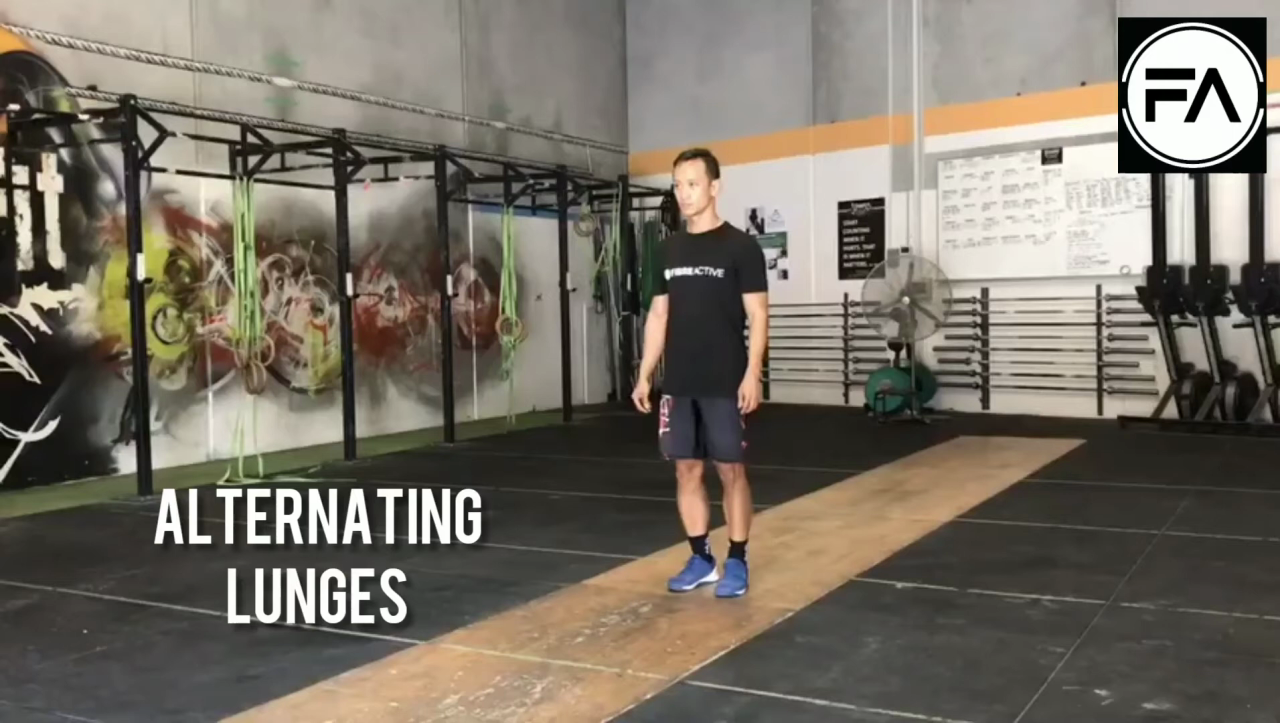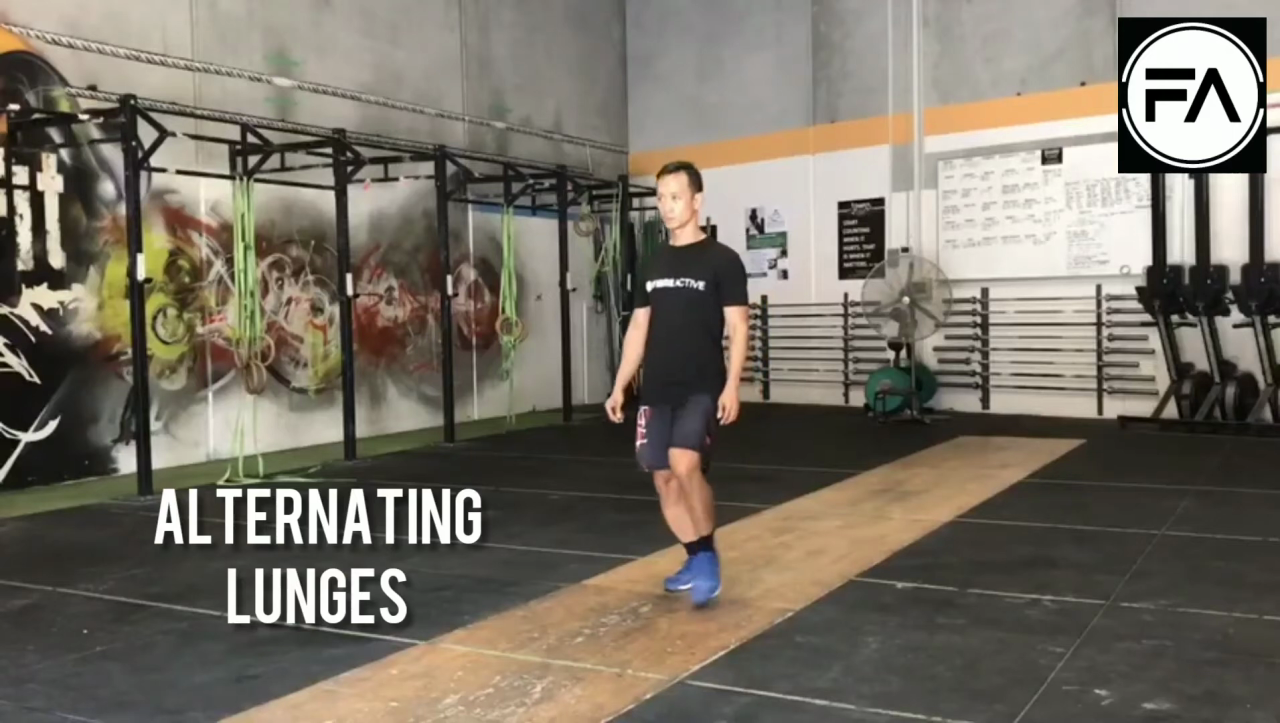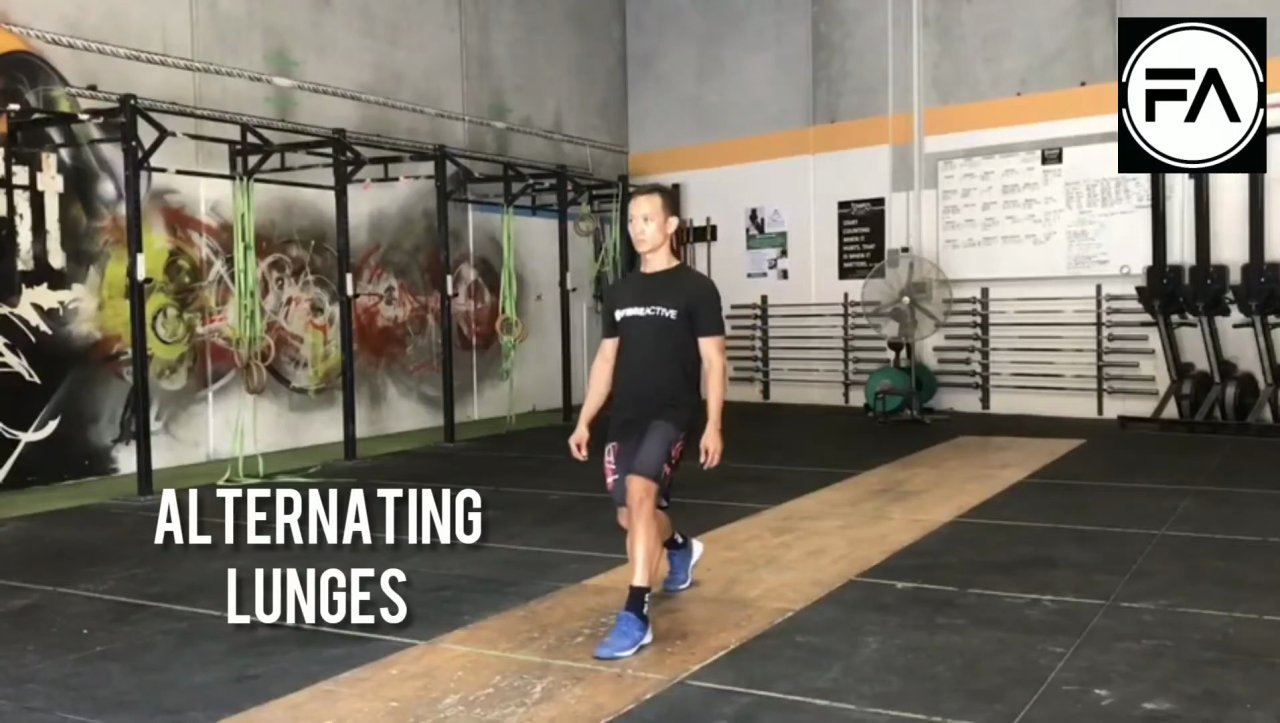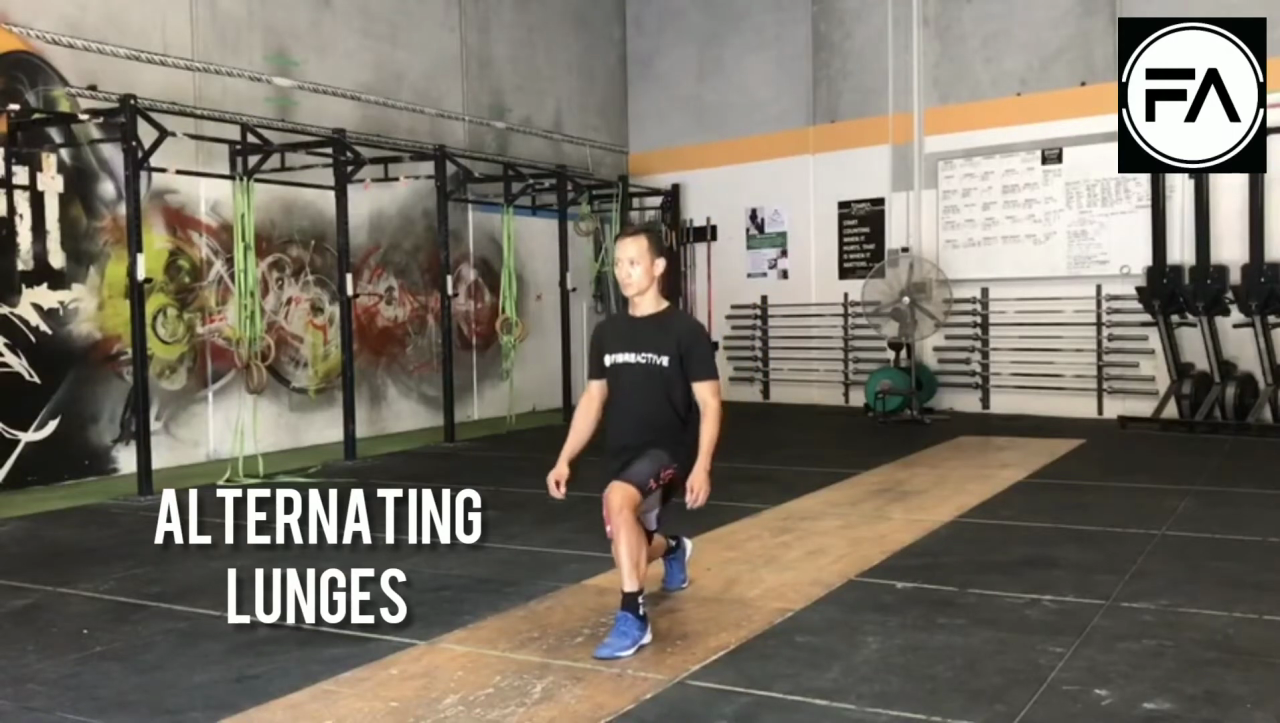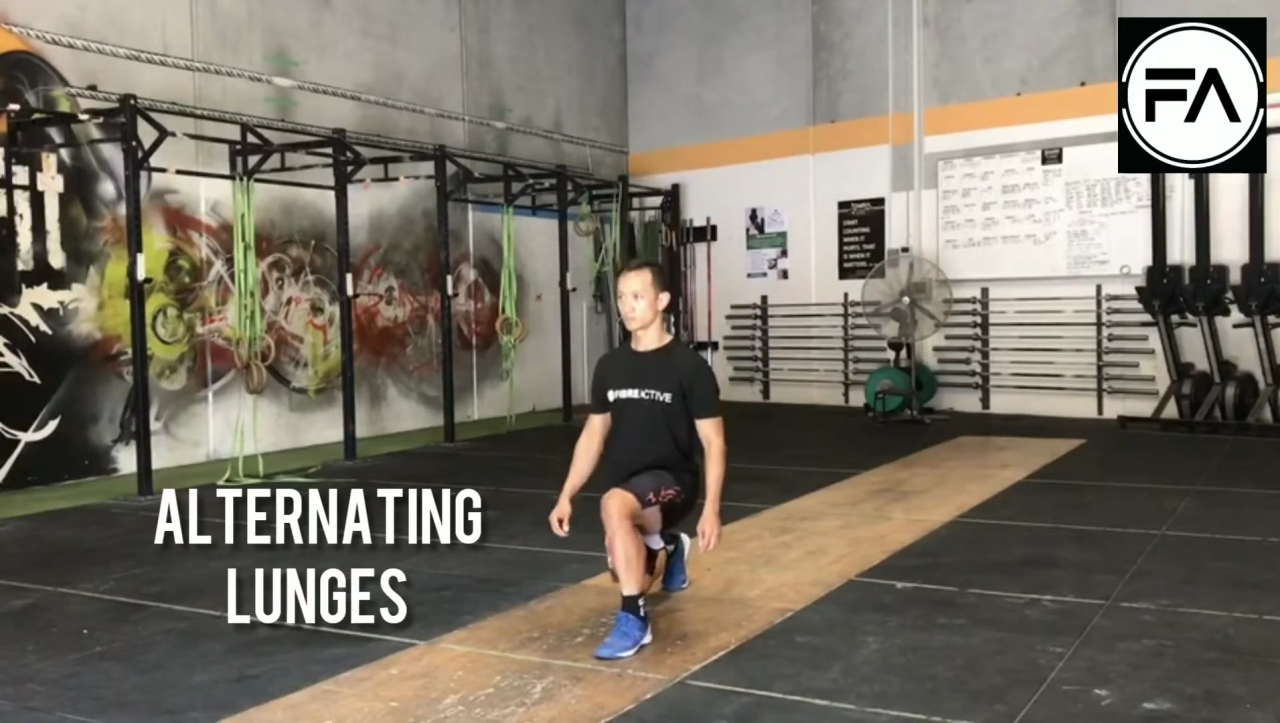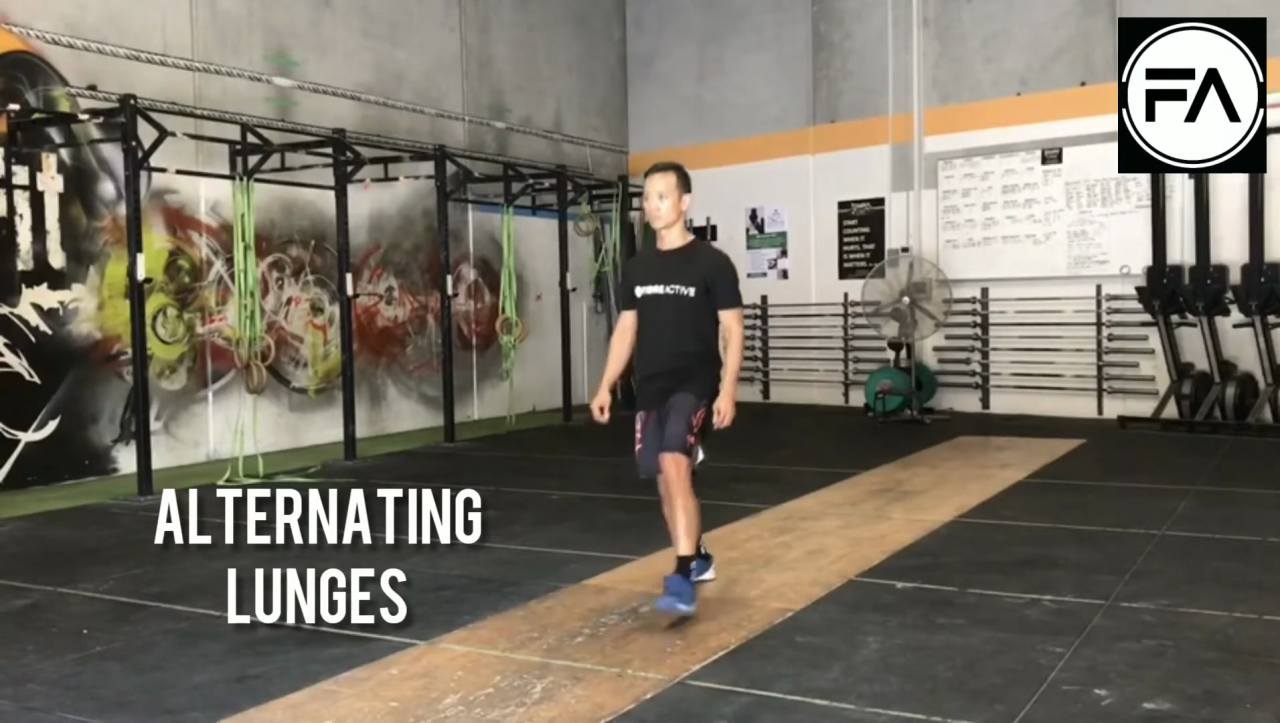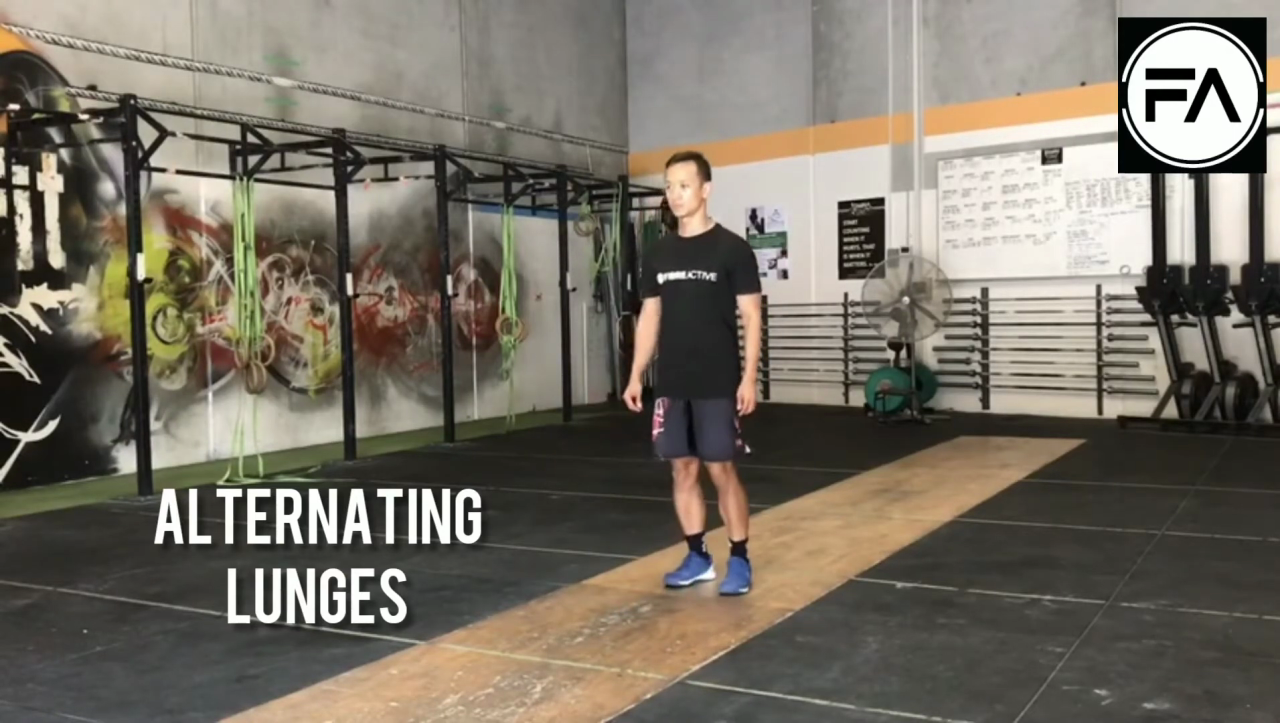
dt=0.5s
person 1, frame 1
left shoulder: (740, 246)
right shoulder: (670, 249)
left elbow: (758, 315)
right elbow: (658, 315)
left wrist: (752, 374)
right wrist: (644, 375)
left hip: (723, 381)
right hip: (678, 382)
left knee: (730, 470)
right knee: (686, 470)
left ankle: (736, 561)
right ankle: (700, 559)
person 1, frame 2
left shoulder: (721, 260)
right shoulder: (653, 262)
left elbow: (738, 328)
right elbow: (639, 328)
left wrist: (732, 386)
right wrist: (619, 386)
left hip: (701, 387)
right hip: (656, 390)
left knee: (683, 464)
right knee: (664, 480)
left ankle: (707, 551)
right ankle: (696, 559)
person 1, frame 3
left shoulder: (695, 287)
right shoulder: (620, 290)
left elbow: (714, 361)
right elbow: (606, 358)
left wrist: (713, 426)
right wrist: (584, 421)
left hip: (672, 414)
right hip: (624, 417)
left knee: (640, 496)
right knee: (630, 515)
left ankle: (635, 616)
right ankle: (680, 547)
person 1, frame 4
left shoulder: (686, 332)
right shoulder: (607, 332)
left elbow: (709, 403)
right elbow: (593, 398)
left wrist: (702, 467)
right wrist: (564, 459)
left hip: (668, 451)
right hip: (623, 456)
left knee: (617, 500)
right knee: (630, 549)
left ankle: (632, 618)
right ankle: (673, 548)
person 1, frame 5
left shoulder: (689, 367)
right shoulder: (610, 365)
left elbow: (713, 442)
right elbow: (594, 433)
left wrist: (712, 509)
right wrist: (566, 496)
left hip: (672, 478)
right hip: (627, 482)
left knee: (614, 506)
right knee: (632, 577)
left ankle: (633, 621)
right ankle: (671, 546)
person 1, frame 6
left shoulder: (711, 262)
right shoulder: (637, 266)
left elbow: (733, 331)
right elbow: (626, 328)
left wrist: (727, 390)
right wrist: (606, 386)
left hip: (694, 384)
right hip: (651, 388)
left knee: (673, 465)
right knee: (668, 481)
left ankle: (682, 577)
right ankle: (697, 558)
person 1, frame 7
left shoulder: (732, 248)
right shoulder: (658, 252)
left elbow: (751, 316)
right elbow: (649, 316)
left wrist: (749, 376)
right wrist: (635, 375)
left hip: (717, 382)
right hip: (671, 382)
left knee: (721, 471)
right knee: (682, 470)
left ankle: (739, 560)
right ankle: (698, 557)
